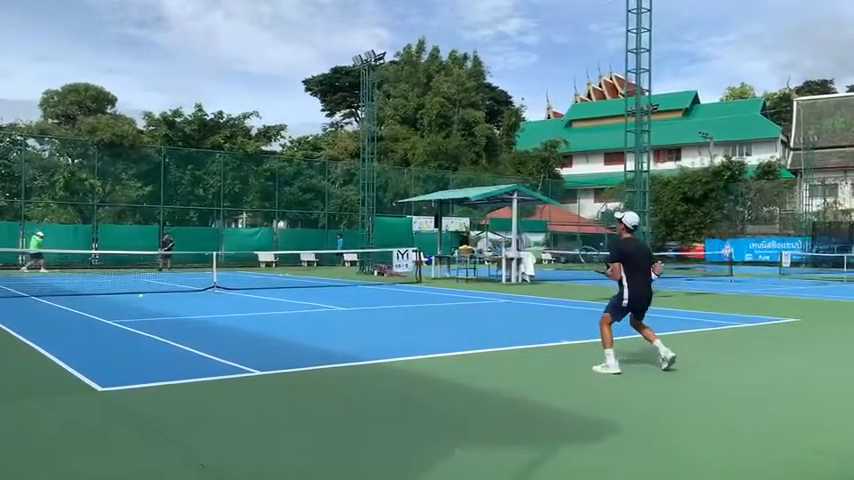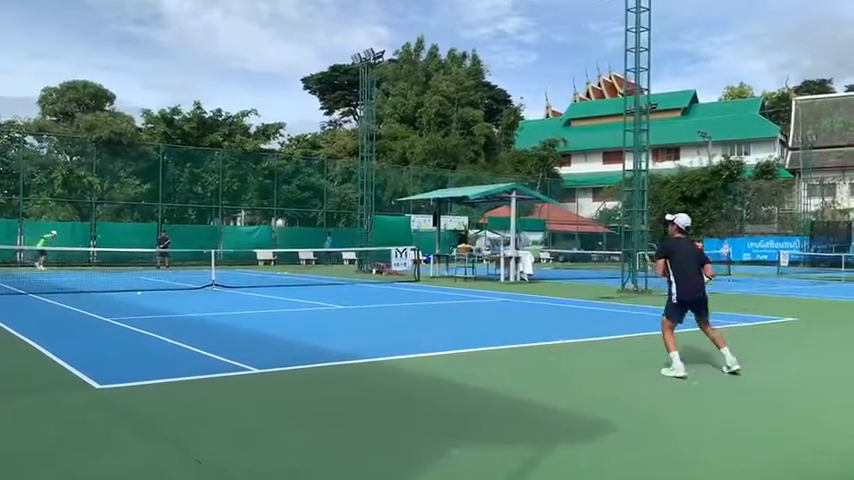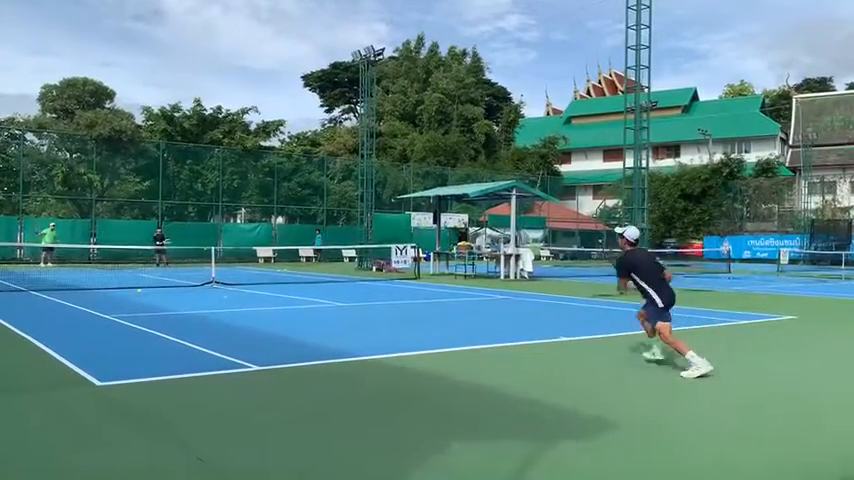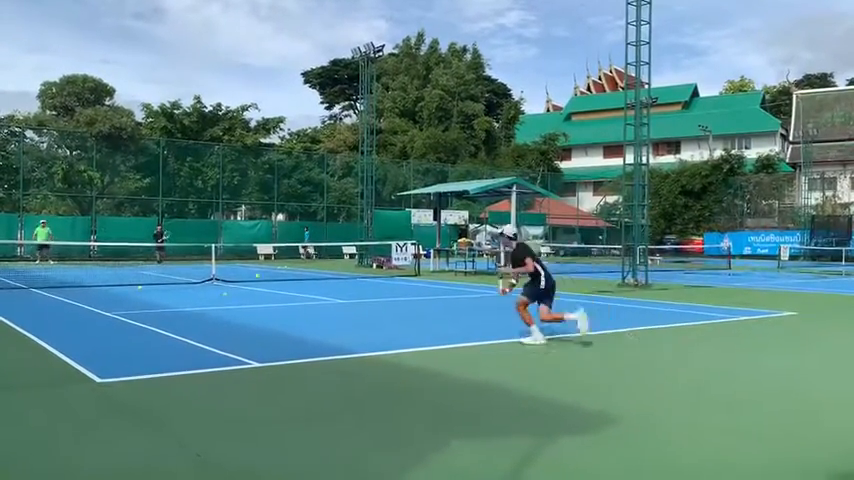
dt=0.5s
person 1, frame 1
left shoulder: (618, 246)
right shoulder: (643, 246)
left elbow: (615, 276)
right elbow: (657, 270)
left wrist: (609, 272)
left hip: (628, 293)
right hip: (646, 294)
left knee: (605, 322)
right knee: (636, 323)
left ankle: (610, 363)
right ankle: (665, 352)
person 1, frame 2
left shoulder: (666, 245)
right shoulder: (695, 248)
left elbow: (660, 272)
right elbow: (709, 273)
left hip: (680, 293)
right hip: (699, 293)
left knee: (667, 328)
right knee: (706, 327)
left ankle: (677, 366)
right ankle: (730, 361)
person 1, frame 3
left shoulder: (623, 260)
right shoulder: (647, 254)
left elbow: (622, 289)
right elbow: (668, 276)
left wrist: (625, 278)
left hip: (659, 299)
right hip: (667, 294)
left knee: (665, 335)
right knee: (642, 314)
left ankle: (699, 364)
right ankle: (655, 351)
person 1, frame 4
left shoulder: (522, 248)
right shoulder: (514, 254)
left elbow: (530, 268)
right elbow: (516, 276)
left wrist: (510, 271)
right wrist: (508, 288)
left hip: (543, 281)
right hip: (539, 281)
left knee: (520, 305)
right knee: (545, 317)
left ankle: (537, 336)
right ankle: (577, 316)
